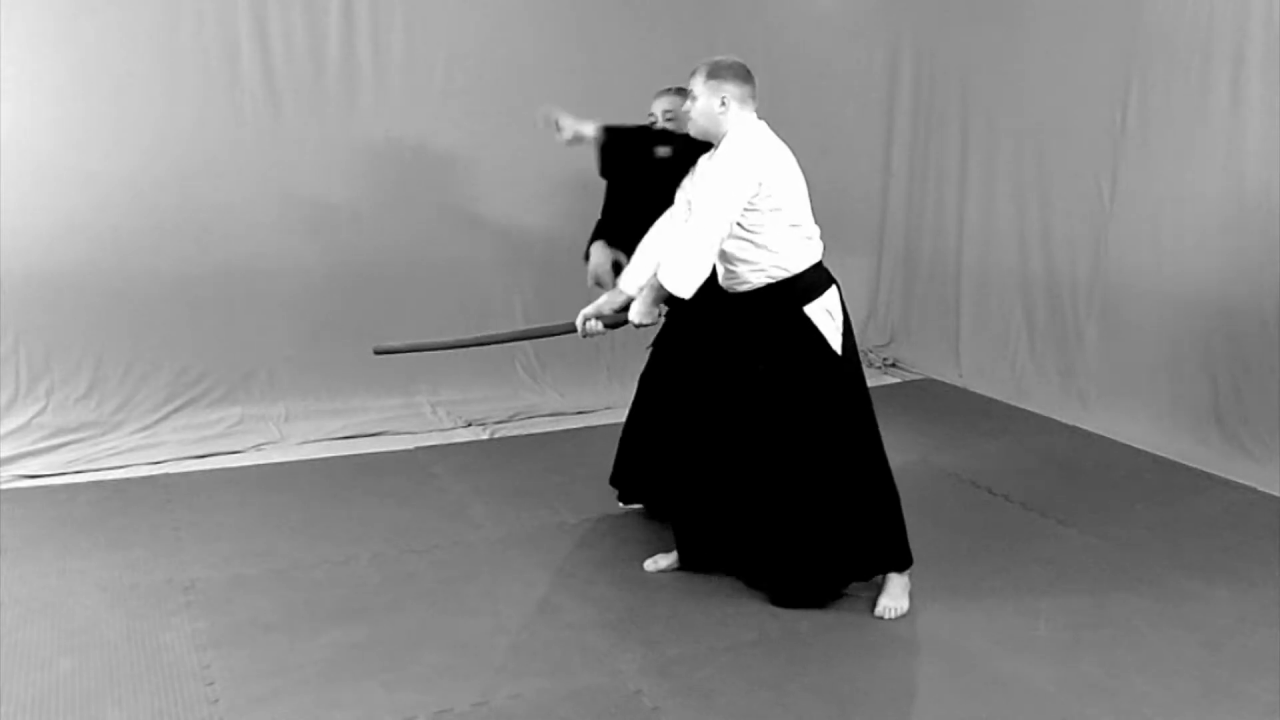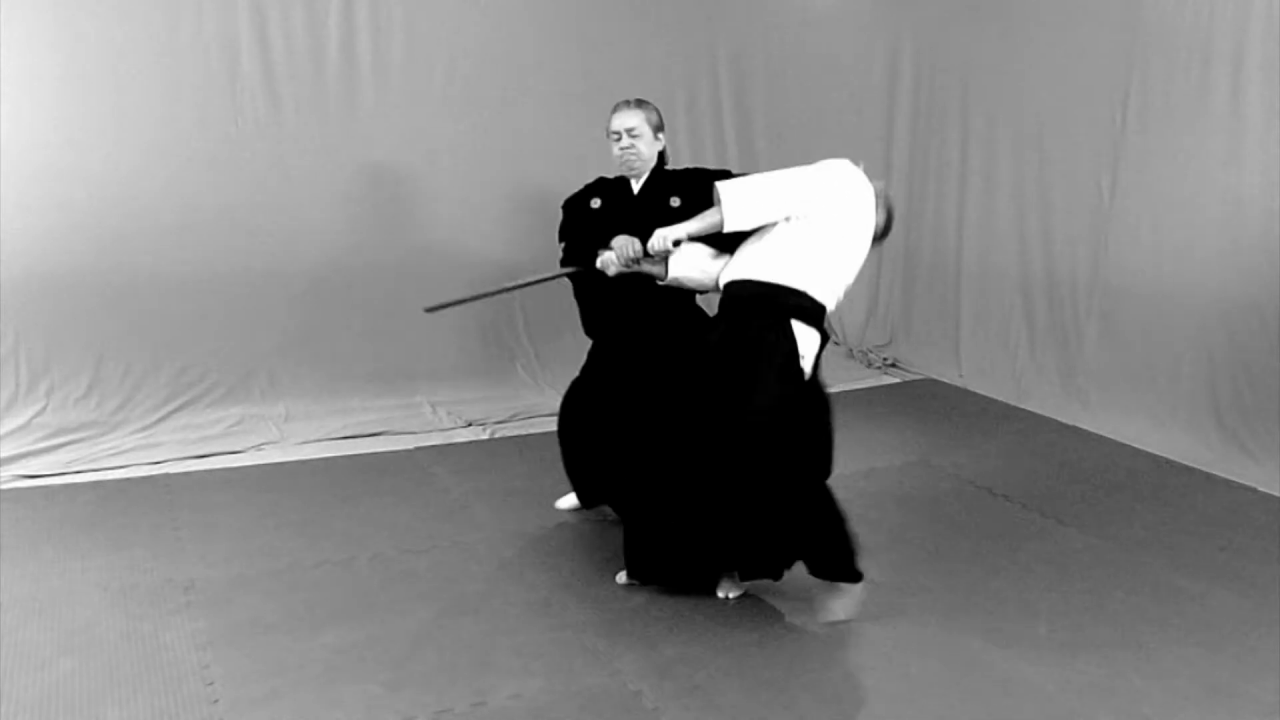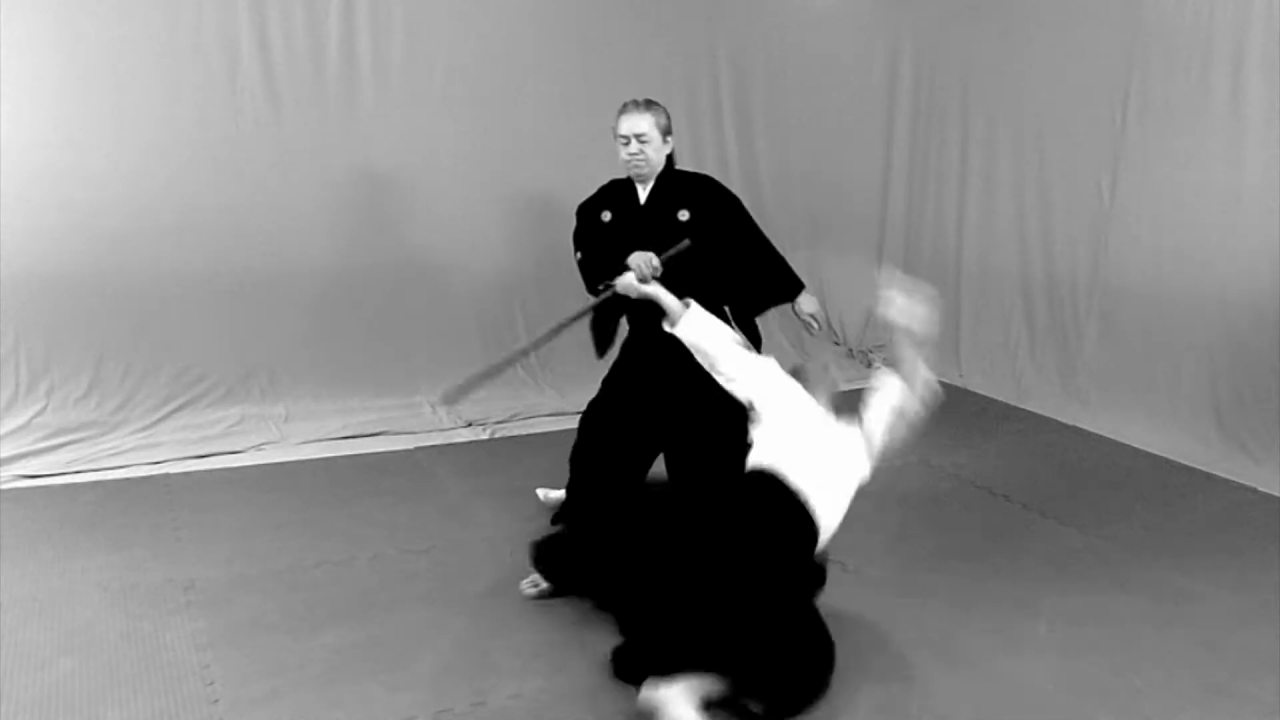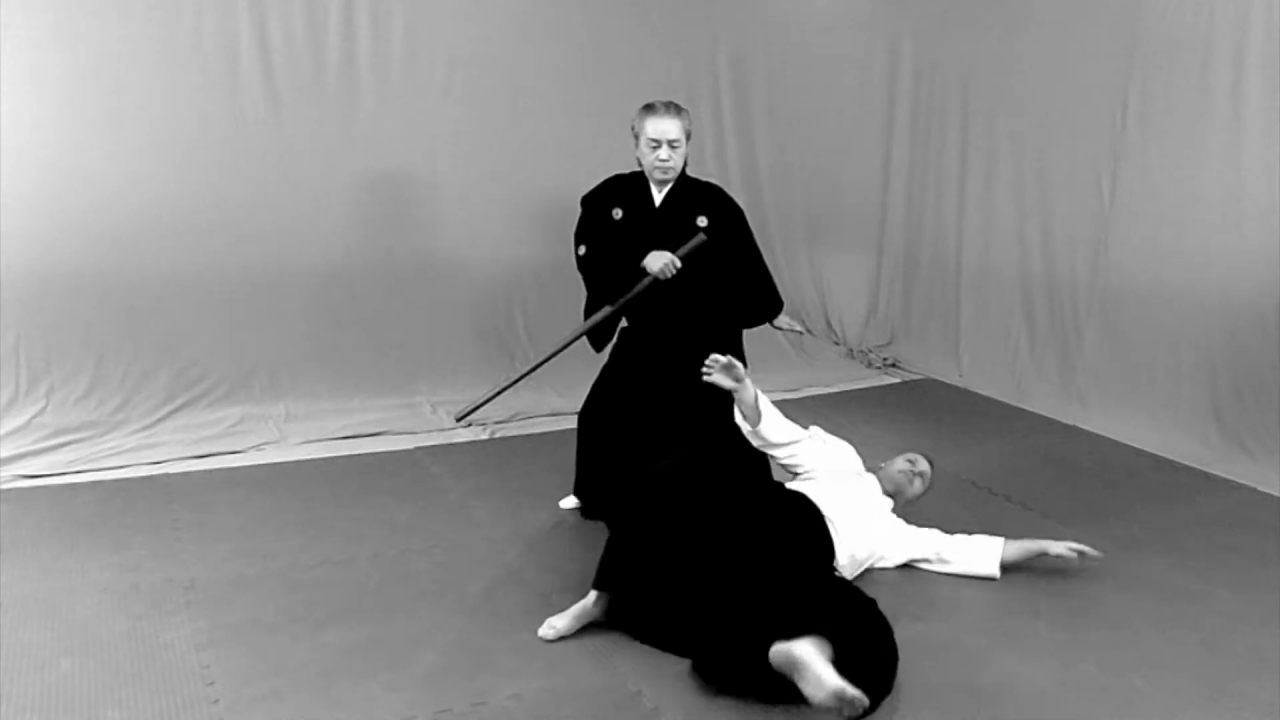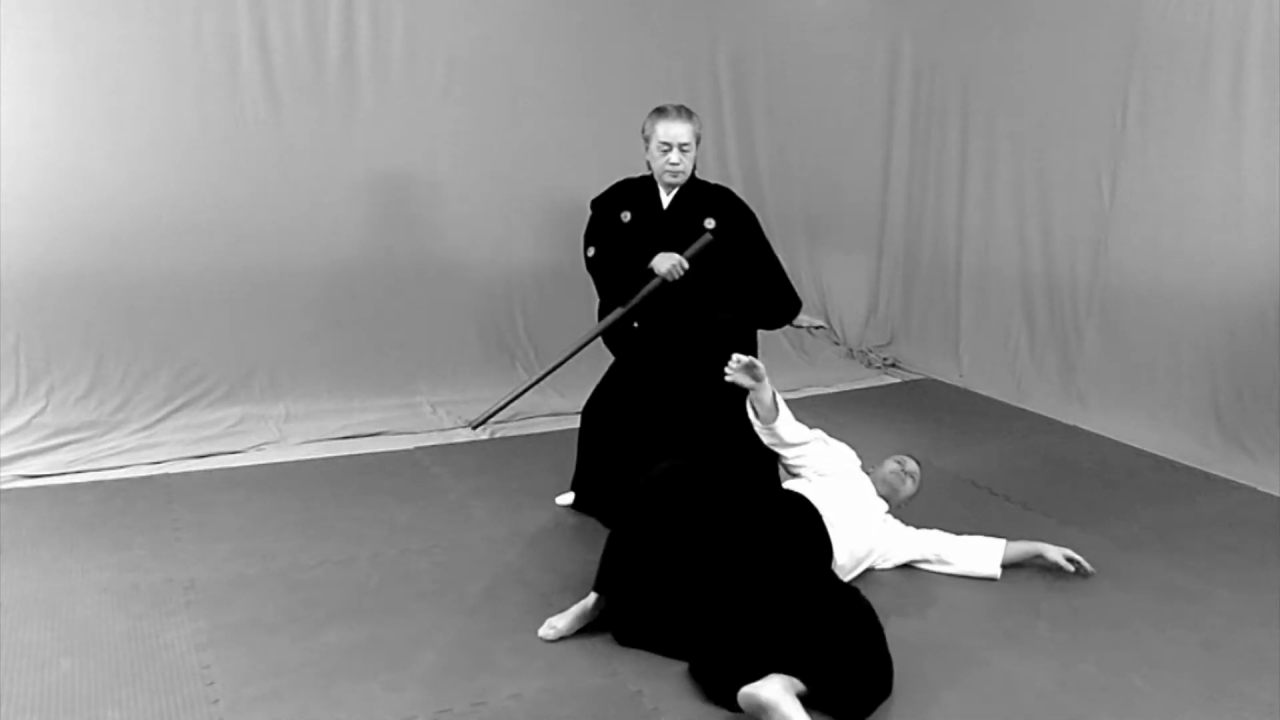
dt=0.4s
person 1, frame 1
left shoulder: (748, 153)
right shoulder: (715, 160)
left elbow: (699, 238)
right elbow: (672, 229)
left wrist: (650, 297)
right wrist: (616, 295)
left hip: (800, 314)
right hip: (747, 313)
left knee: (836, 447)
right knee: (704, 423)
left ankle: (894, 570)
right ankle: (703, 544)
person 1, frame 2
left shoulder: (848, 188)
left elbow: (759, 194)
right elbow: (719, 267)
left wrist: (681, 230)
right wrist: (639, 265)
left hip: (772, 329)
right hip: (745, 327)
left knee: (769, 458)
right knee: (683, 438)
left ankle: (842, 574)
person 1, frame 3
left shoulder: (856, 444)
right shoulder: (783, 399)
left elbow: (912, 401)
right elbow: (721, 349)
left wrist: (910, 338)
right wrist: (655, 294)
right hip: (759, 510)
person 1, frame 4
left shoulder: (891, 531)
right shoulder: (836, 460)
left elbow: (970, 550)
right elbow: (774, 431)
left wrist: (1043, 547)
right wrist: (741, 389)
left hip: (797, 556)
right hip: (773, 516)
person 1, frame 5
left shoulder: (888, 533)
right shoulder: (836, 463)
left elbow: (961, 548)
right elbow: (785, 432)
left wrist: (1039, 548)
right wrist: (760, 388)
left hip: (798, 559)
right hip: (772, 520)
person 2, frame 1
left shoulder: (706, 160)
right shoulder: (660, 166)
left elbow: (661, 154)
right elbow: (623, 215)
left wrist: (594, 133)
right wrist: (601, 246)
right hip: (687, 309)
right knee: (657, 398)
right ankle: (655, 492)
person 2, frame 2
left shoulder: (688, 188)
right shoulder: (592, 199)
right elbow: (571, 247)
right wrist: (609, 244)
left hip: (679, 331)
right hip: (620, 334)
right knee: (584, 410)
right ankle: (593, 488)
person 2, frame 3
left shoulder: (702, 194)
right shoulder: (603, 204)
left elbow: (753, 243)
right elbow: (590, 262)
left wrist: (796, 294)
right wrist: (626, 261)
right hip: (645, 340)
left knee: (712, 437)
right knee: (606, 418)
right ankle: (583, 496)
person 2, frame 4
left shoulder: (713, 203)
right shoulder: (609, 197)
left elbow: (745, 264)
right elbow: (589, 255)
left wrist: (772, 312)
right wrist: (641, 259)
left hip: (703, 342)
right hip: (641, 339)
left knee: (727, 434)
right knee: (603, 417)
right ankle: (596, 495)
person 2, frame 5
left shoulder: (723, 206)
right shoulder: (620, 200)
left elbow: (759, 264)
right elbow: (599, 257)
left wrist: (789, 312)
right wrist: (649, 262)
left hip: (713, 345)
right hip: (651, 340)
left knee: (735, 434)
right knee: (607, 413)
right ankle: (593, 492)
